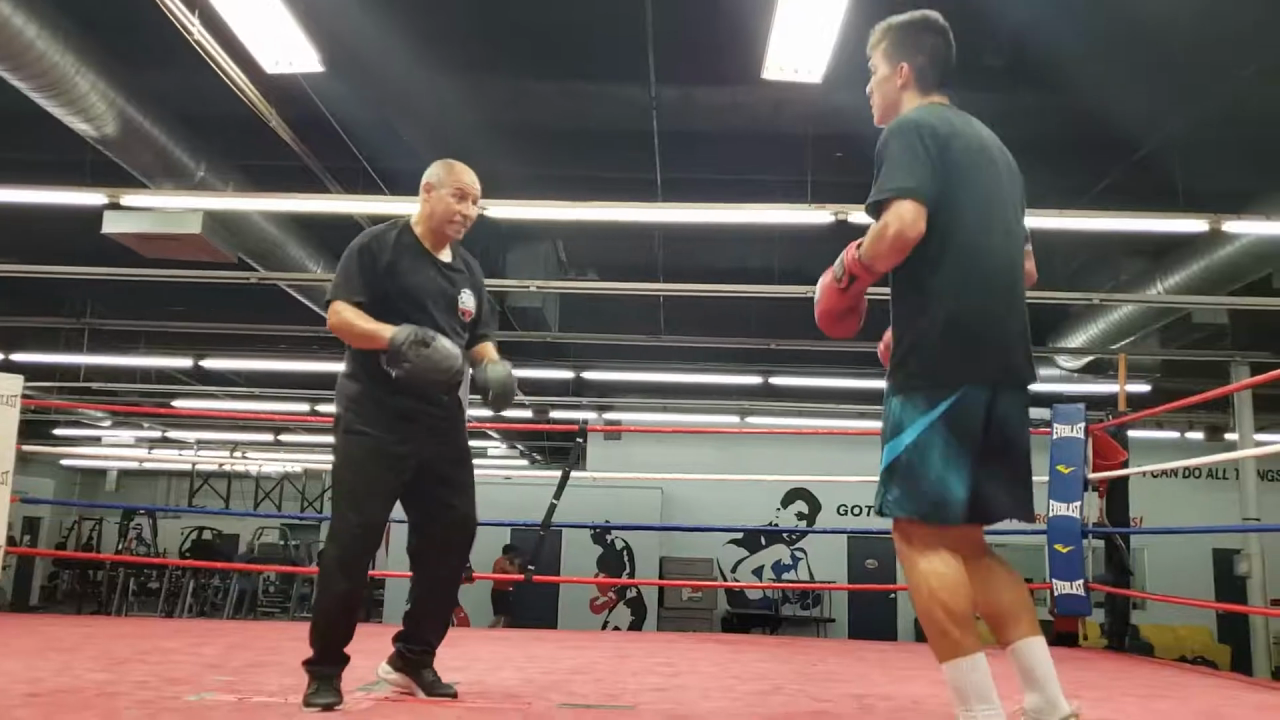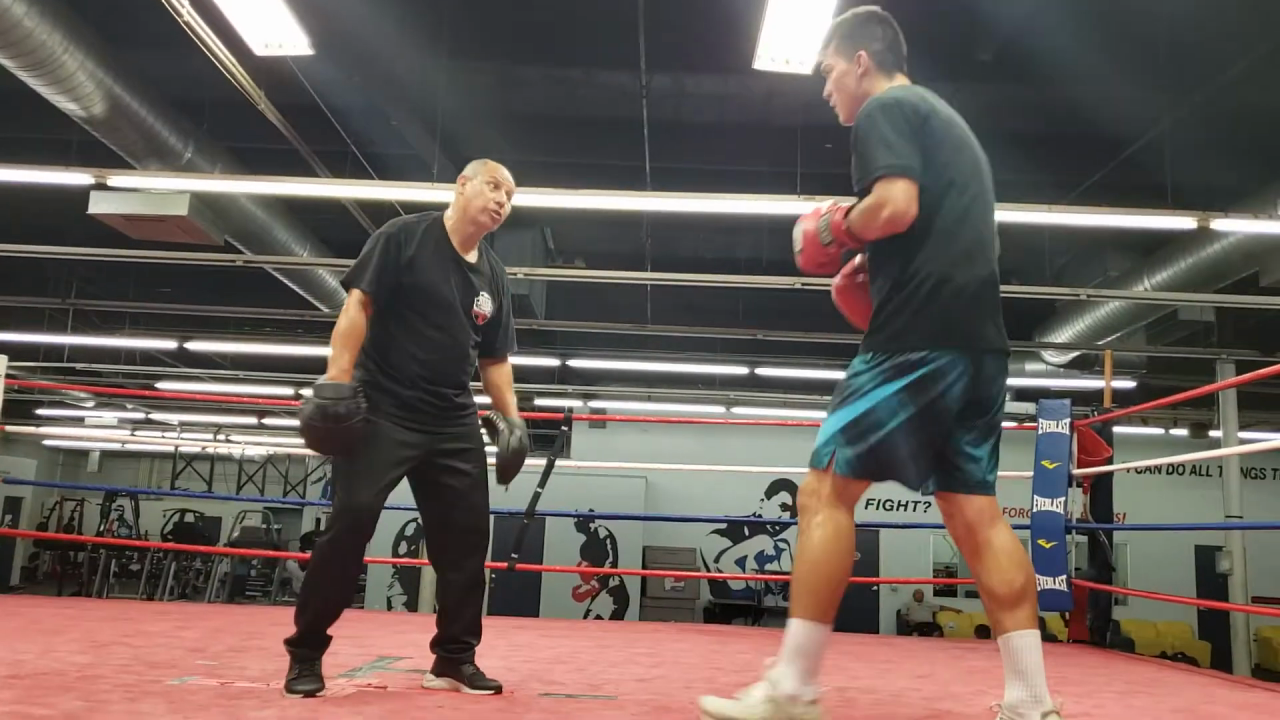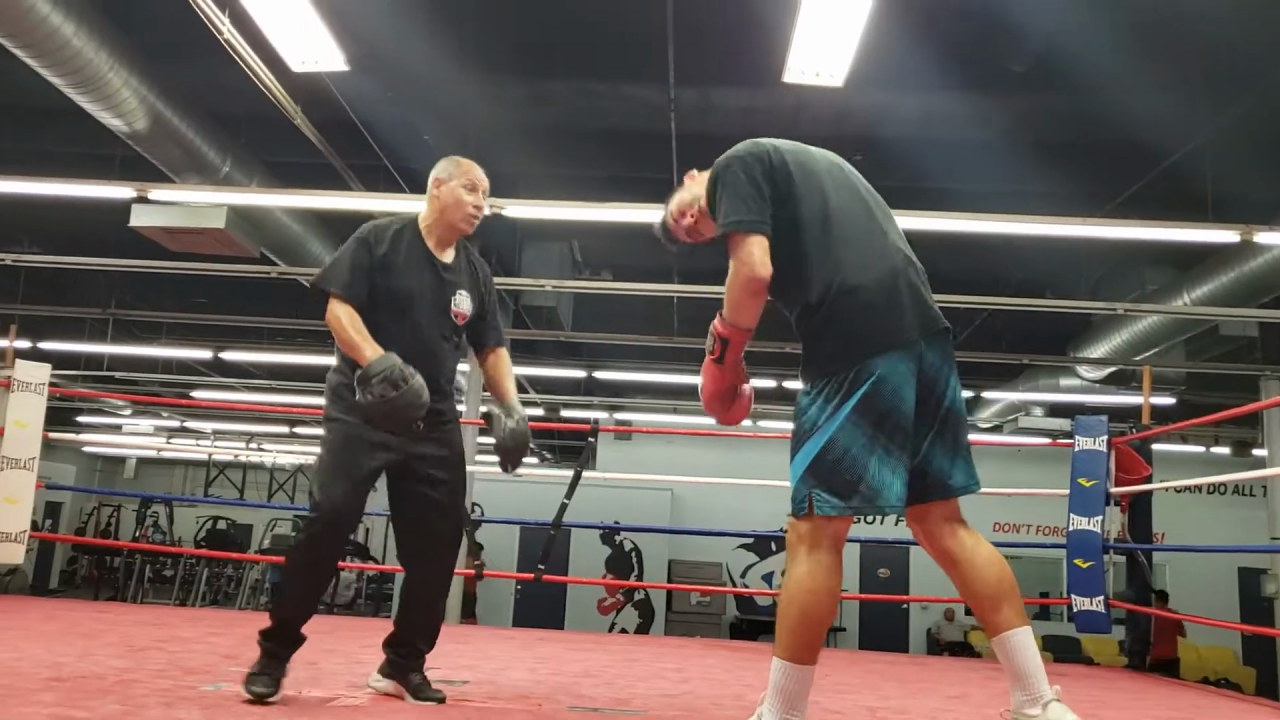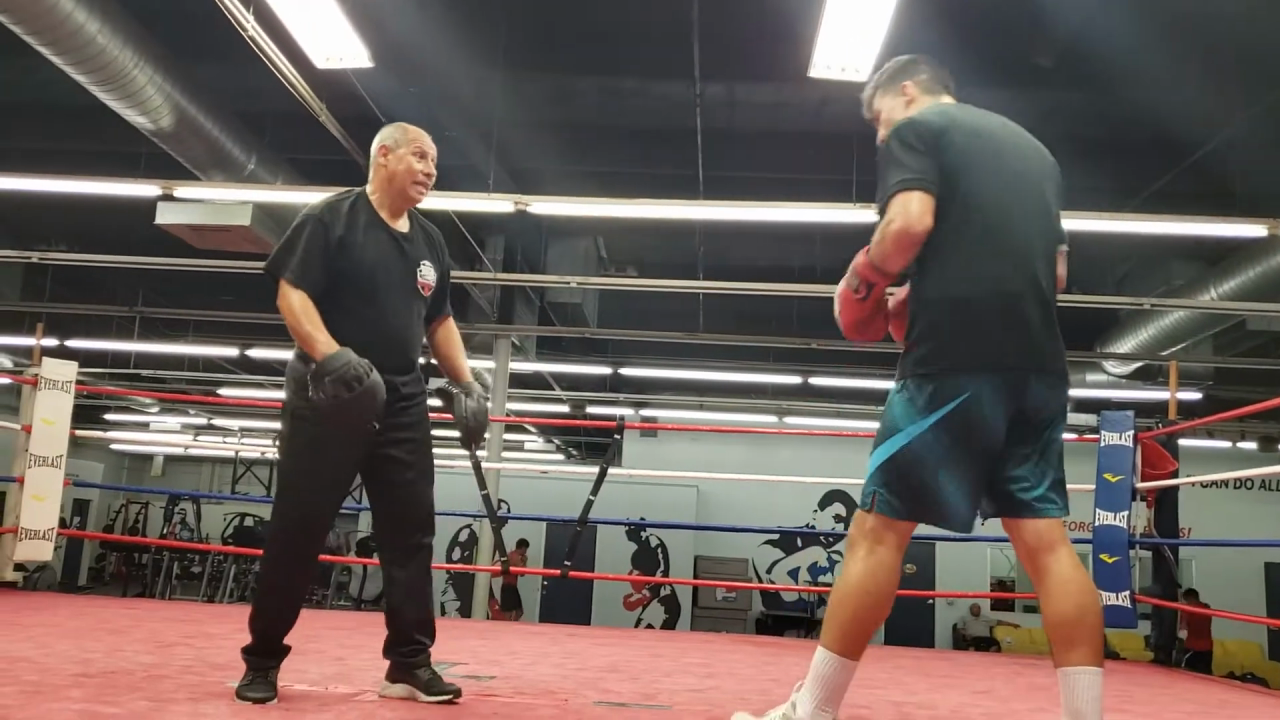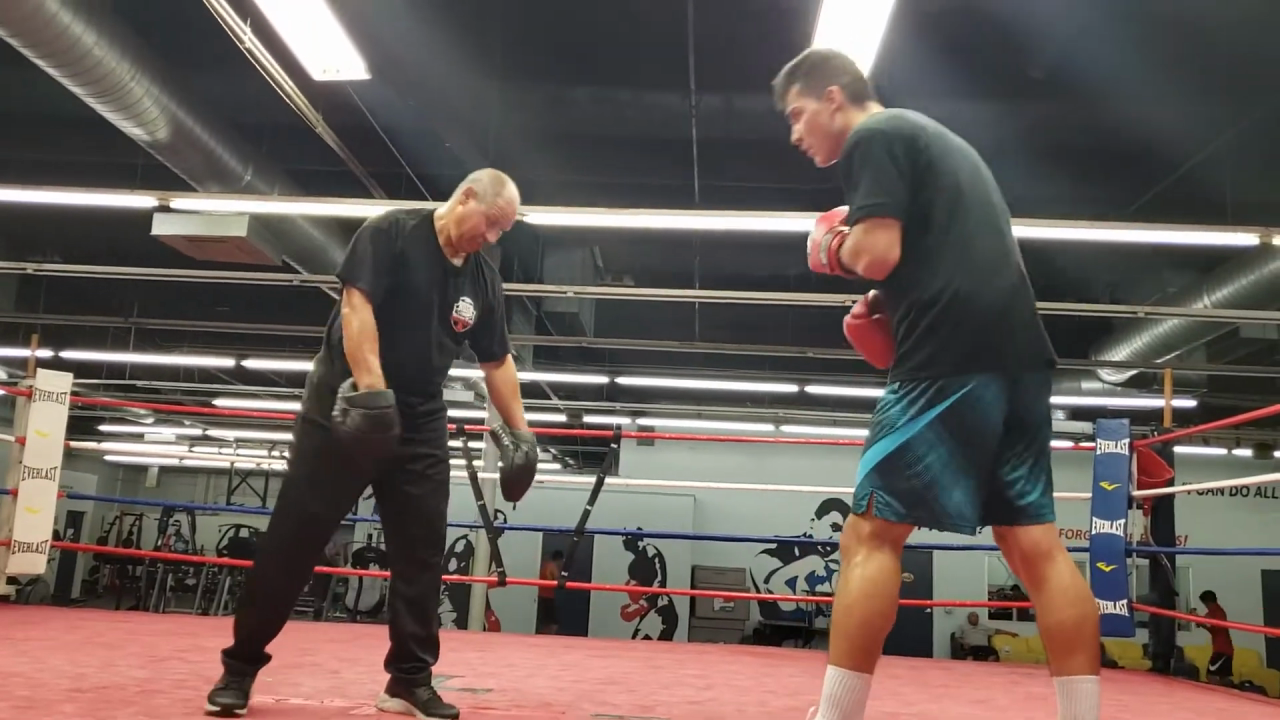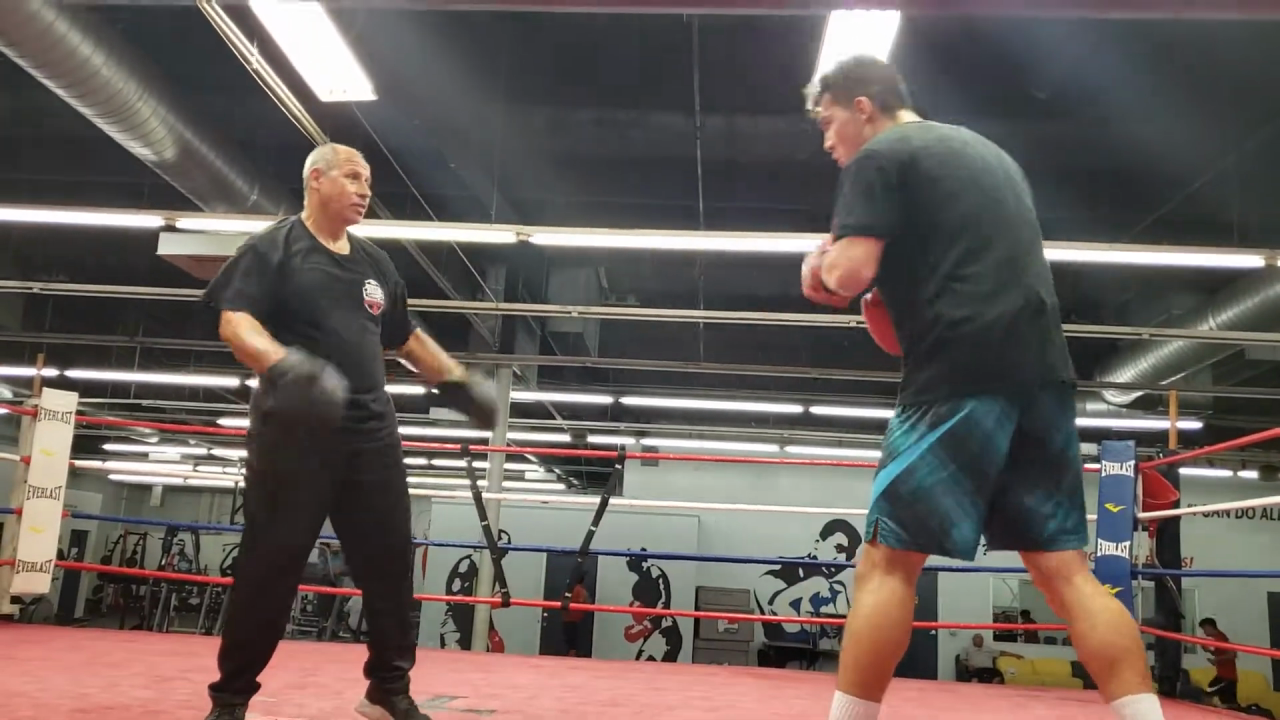
dt=0.7s
person 1, frame 1
left shoulder: (912, 132)
right shoulder: (992, 149)
left elbow: (905, 226)
right elbow: (1024, 268)
left wrist: (852, 274)
left hip: (938, 369)
right hip: (1003, 364)
left knee: (921, 538)
right knee: (960, 543)
person 1, frame 2
left shoulder: (884, 110)
right shoulder: (952, 123)
left elbow: (896, 205)
left wrist: (831, 231)
left hip: (916, 340)
right hip: (976, 342)
left knee: (827, 490)
right knee: (974, 510)
person 1, frame 3
left shoulder: (735, 166)
right shoulder: (822, 163)
left elbow: (753, 270)
left wrist: (724, 355)
left hip: (857, 348)
right hip: (924, 333)
left knee: (815, 532)
right knee: (941, 524)
person 1, frame 4
left shoulder: (917, 133)
right shoulder: (1032, 150)
left elbow: (910, 222)
left wrist: (861, 280)
left hip: (950, 358)
right hip: (1036, 363)
left knee: (879, 531)
right knee: (1046, 541)
person 1, frame 5
left shoulder: (871, 138)
right shoulder: (933, 137)
left elbow: (876, 254)
left wrist: (833, 248)
right wrist: (892, 304)
left hip: (952, 361)
right hip: (1018, 354)
left knee: (873, 533)
right knee: (1034, 544)
person 1, frame 6
left shoulder: (880, 158)
right shoulder: (987, 152)
left elbow: (849, 276)
left wrist: (822, 262)
left hip: (959, 382)
right hip: (1041, 376)
left knee: (887, 561)
right knee: (1064, 573)
person 2, frame 1
left shoulder: (468, 269)
right shoulder: (376, 247)
left elbow: (477, 339)
right elbow: (340, 316)
left wrist: (494, 370)
right wrist: (397, 338)
left hip: (441, 425)
right hip: (373, 421)
left knee: (451, 538)
right knee: (354, 541)
left ankle: (409, 658)
right ankle: (325, 668)
person 2, frame 2
left shoulder: (493, 275)
right shoulder: (404, 237)
left elbow: (494, 356)
right elbow: (357, 305)
left wrist: (510, 419)
right wrist: (337, 380)
left hip: (453, 421)
right hip: (382, 410)
left knee: (466, 534)
right knee: (351, 520)
left ankle: (454, 658)
right ankle: (307, 650)
person 2, frame 3
left shoulder: (474, 270)
right shoulder: (379, 240)
left elbow: (489, 346)
right elbow: (340, 309)
left wrist: (509, 408)
right wrist: (378, 362)
left hip: (433, 420)
right hip: (365, 406)
left knee: (437, 542)
right knee: (328, 521)
left ankle: (401, 665)
right ankle: (275, 649)
person 2, frame 4
left shoulder: (429, 241)
right shoulder: (330, 218)
left elbow: (439, 321)
right elbow: (290, 294)
left wrist: (466, 384)
right wrist: (332, 356)
left hip: (402, 407)
right hip: (328, 402)
left knee: (412, 532)
right knee: (297, 530)
left ankle: (409, 665)
right ankle: (262, 661)
person 2, frame 5
left shoulder: (483, 279)
right shoulder: (389, 234)
left elbow: (498, 360)
right elbow: (356, 307)
left wrist: (519, 433)
right wrist: (371, 389)
left hip: (417, 425)
right hip: (345, 413)
left knee: (423, 551)
right knee: (293, 539)
right ankle: (240, 665)
person 2, frame 6
left shoulder: (374, 262)
right shoulder: (270, 249)
left elbow: (405, 337)
right elbow: (234, 321)
left wrist: (458, 381)
right wrist: (283, 362)
left hip: (371, 437)
right hip: (300, 432)
left knee: (390, 564)
right knee: (270, 566)
